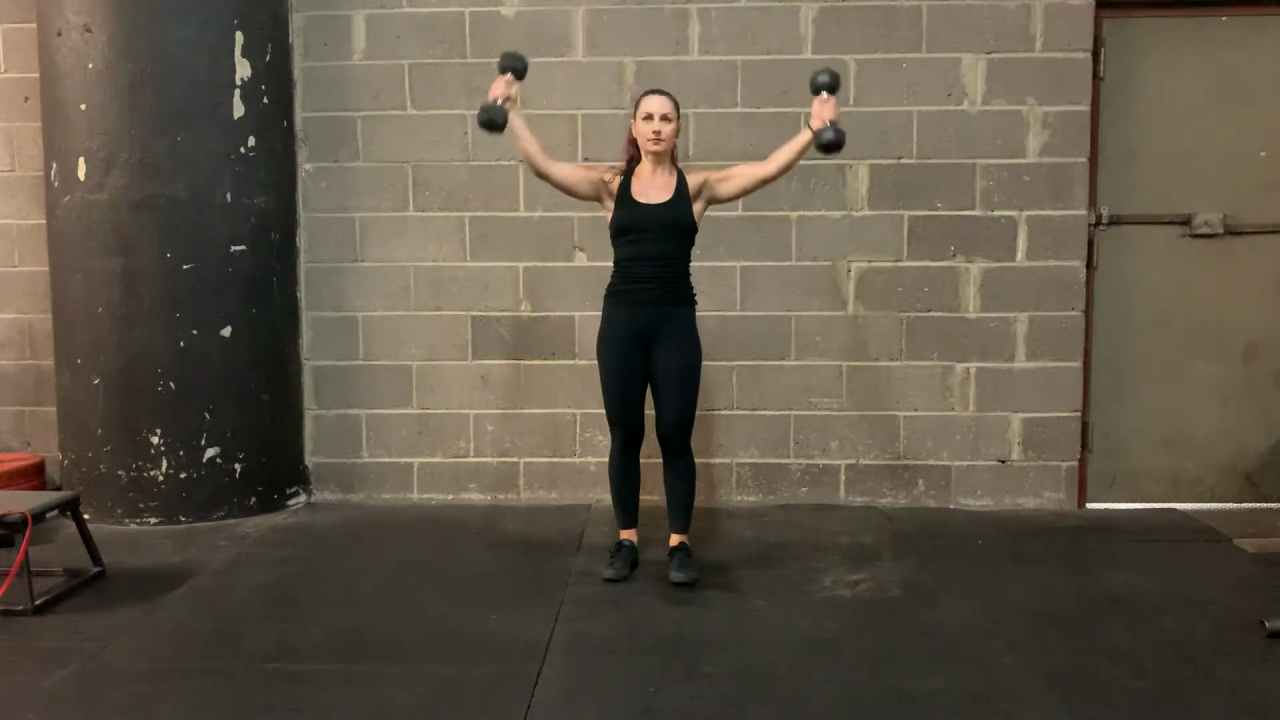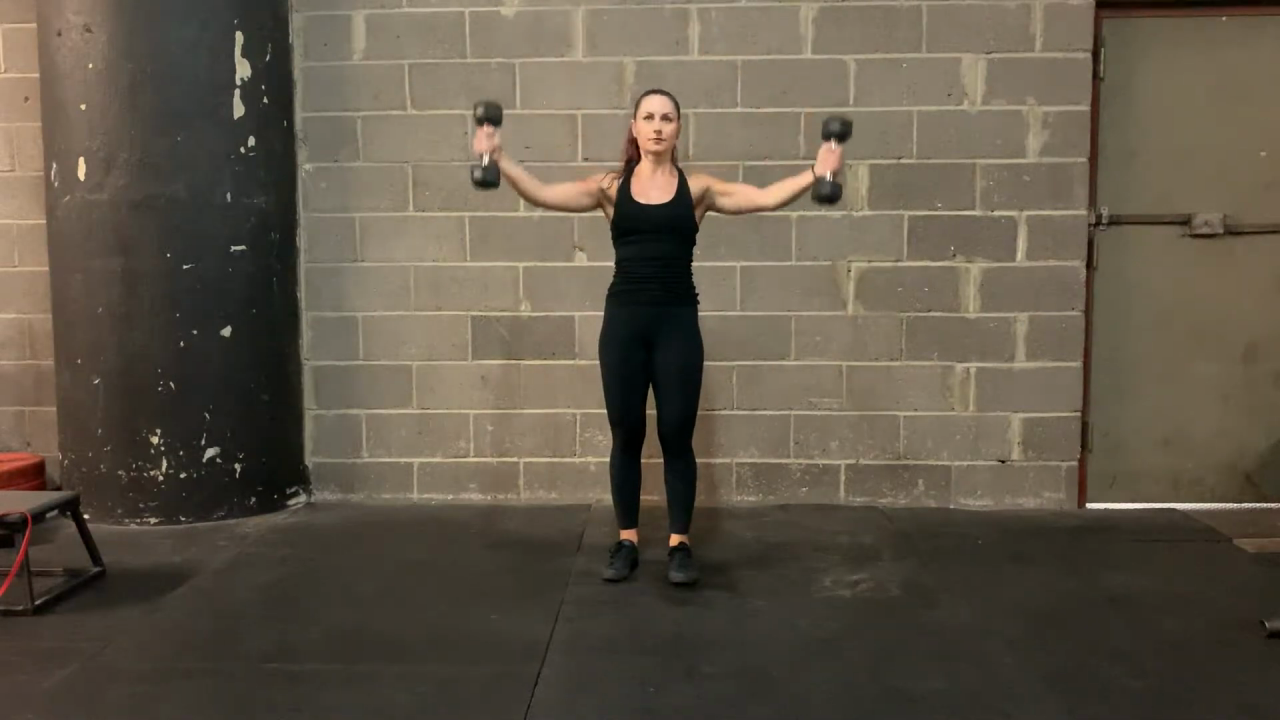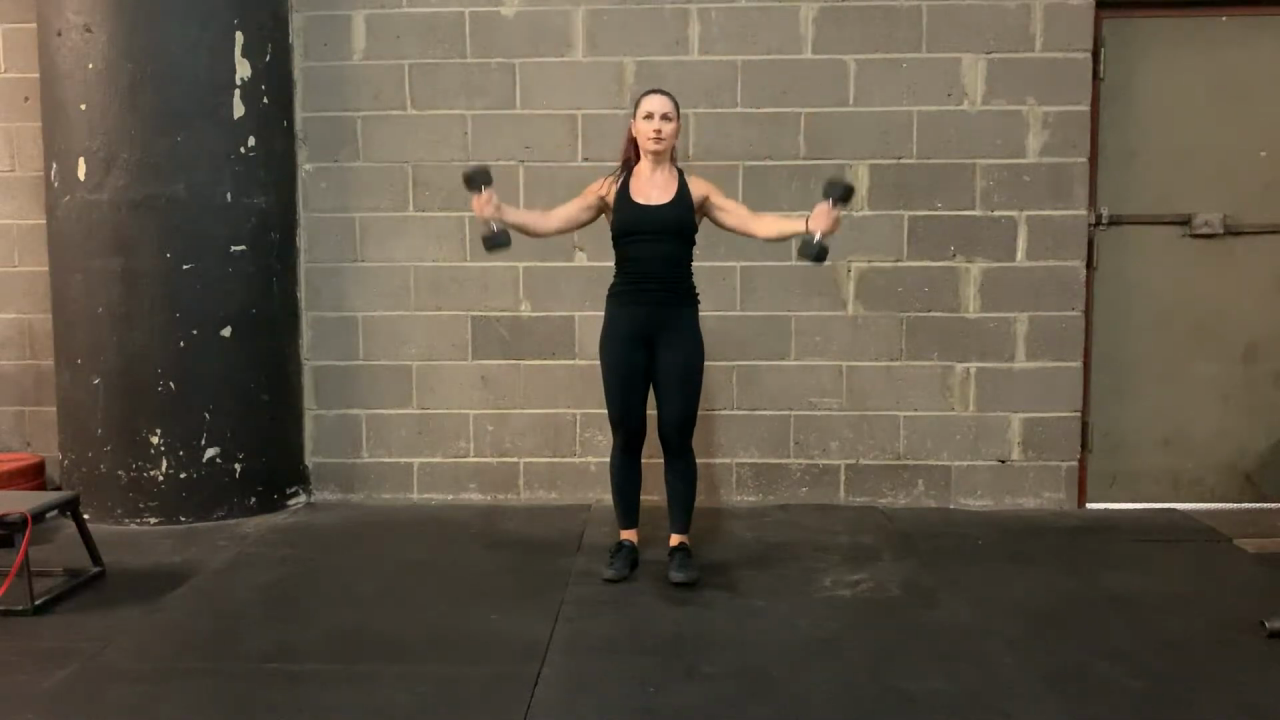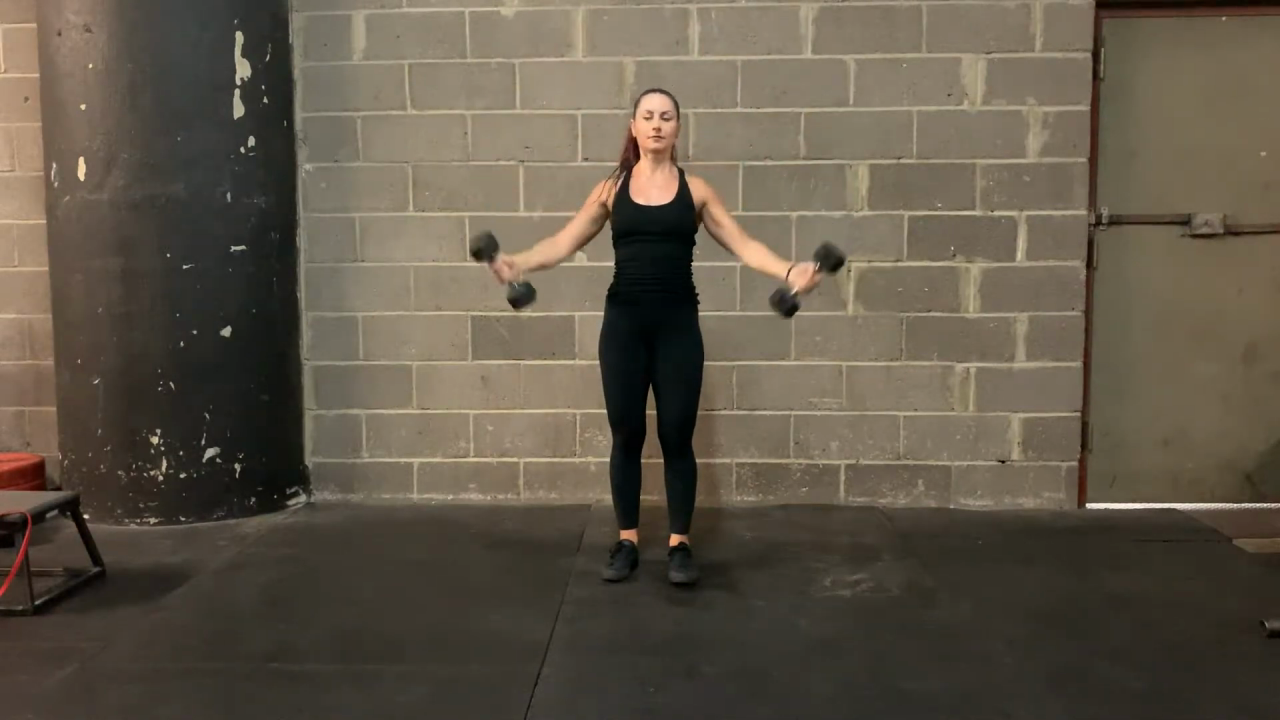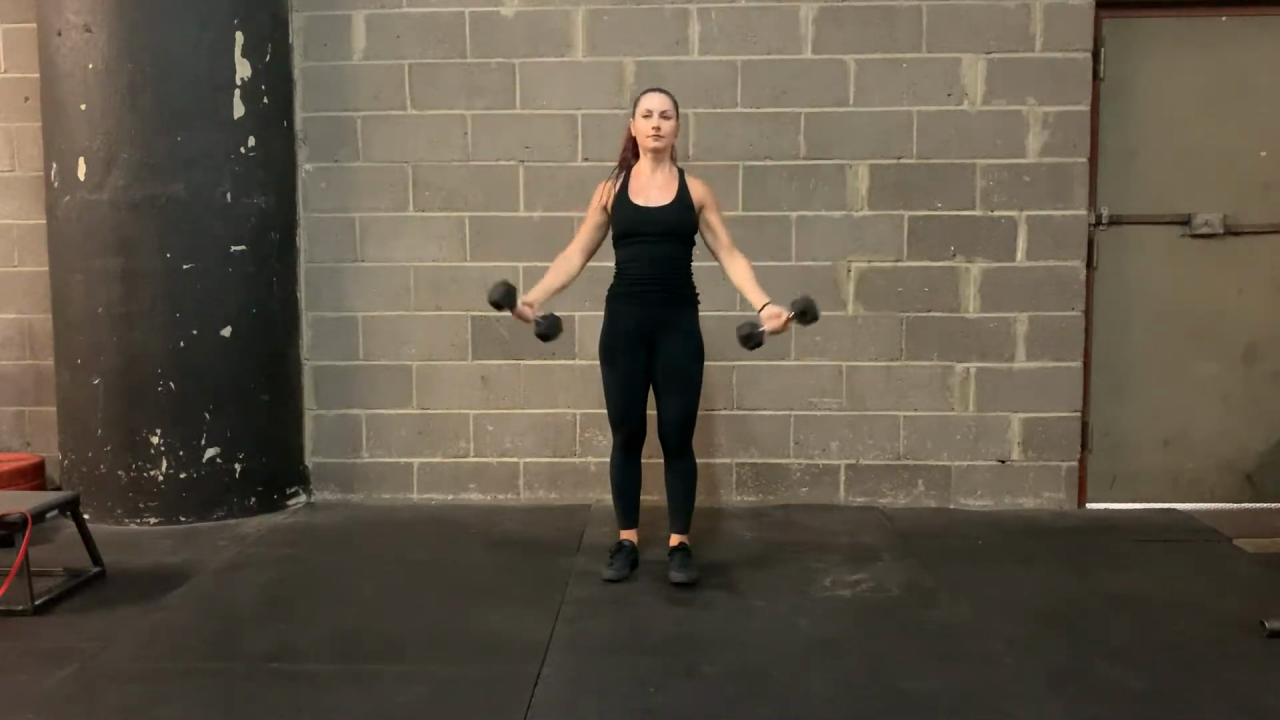
dt=0.2s
person 1, frame 1
left shoulder: (697, 186)
right shoulder: (610, 185)
left elbow: (768, 169)
right elbow: (542, 165)
left wrist: (811, 129)
right wrist: (511, 111)
left hip: (676, 321)
right hip: (622, 319)
left knee: (676, 436)
right knee: (625, 436)
left ankle: (679, 543)
right ankle: (626, 541)
person 1, frame 2
left shoulder: (697, 188)
right shoulder: (610, 187)
left elbow: (765, 197)
right elbow: (541, 193)
left wrist: (816, 172)
right wrist: (499, 159)
left hip: (677, 321)
right hip: (623, 319)
left knee: (676, 436)
right knee: (626, 435)
left ankle: (679, 543)
right ankle: (626, 540)
person 1, frame 3
left shoulder: (695, 189)
right shoulder: (610, 188)
left elbow: (756, 222)
right elbow: (549, 221)
left wrist: (807, 223)
right wrist: (500, 213)
left hip: (678, 321)
right hip: (624, 319)
left knee: (677, 437)
right knee: (626, 435)
left ankle: (679, 543)
right ankle: (626, 541)
person 1, frame 4
left shoulder: (695, 189)
right shoulder: (611, 189)
left elbow: (742, 242)
right elbow: (564, 241)
left wrist: (791, 270)
right wrist: (518, 262)
left hip: (678, 322)
right hip: (624, 322)
left knee: (677, 437)
right knee: (626, 436)
left ankle: (679, 543)
right ankle: (626, 541)
person 1, frame 5
left shoulder: (695, 190)
right shoulder: (610, 189)
left elbow: (729, 254)
right elbow: (576, 253)
left wrist: (765, 304)
right wrist: (534, 295)
left hip: (678, 322)
right hip: (624, 322)
left knee: (677, 437)
right knee: (626, 436)
left ankle: (679, 544)
right ankle: (626, 541)
